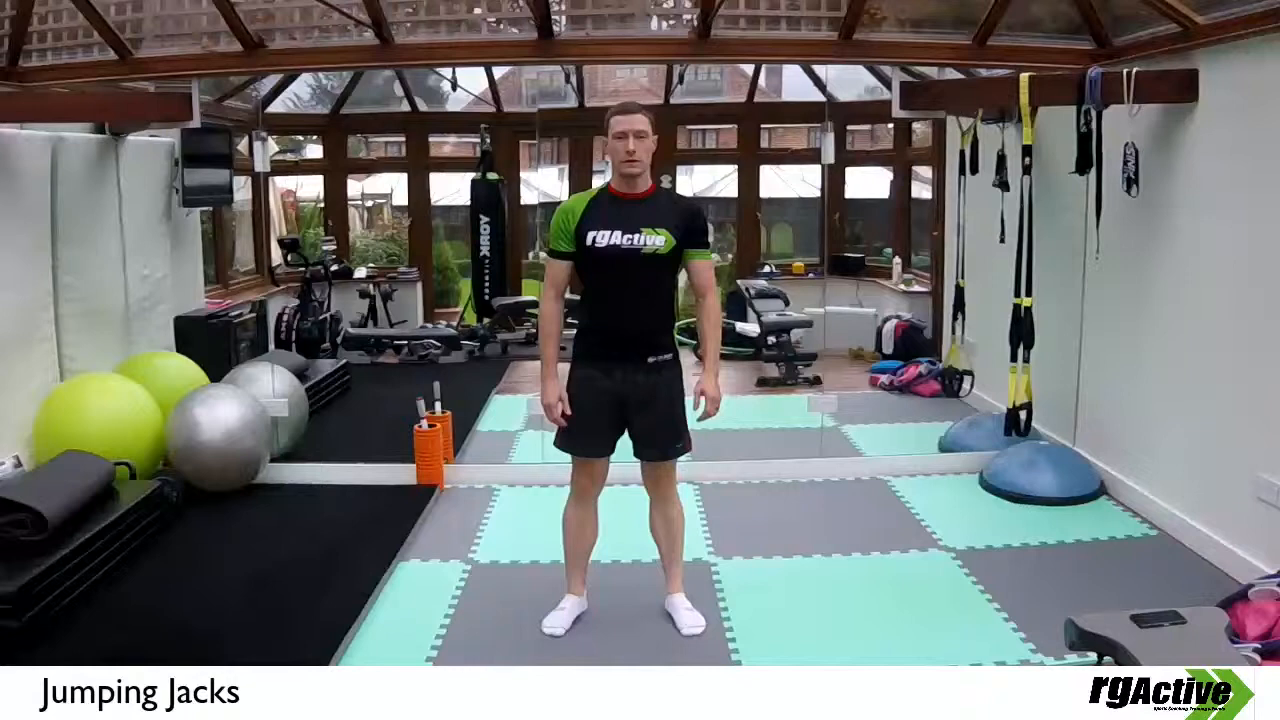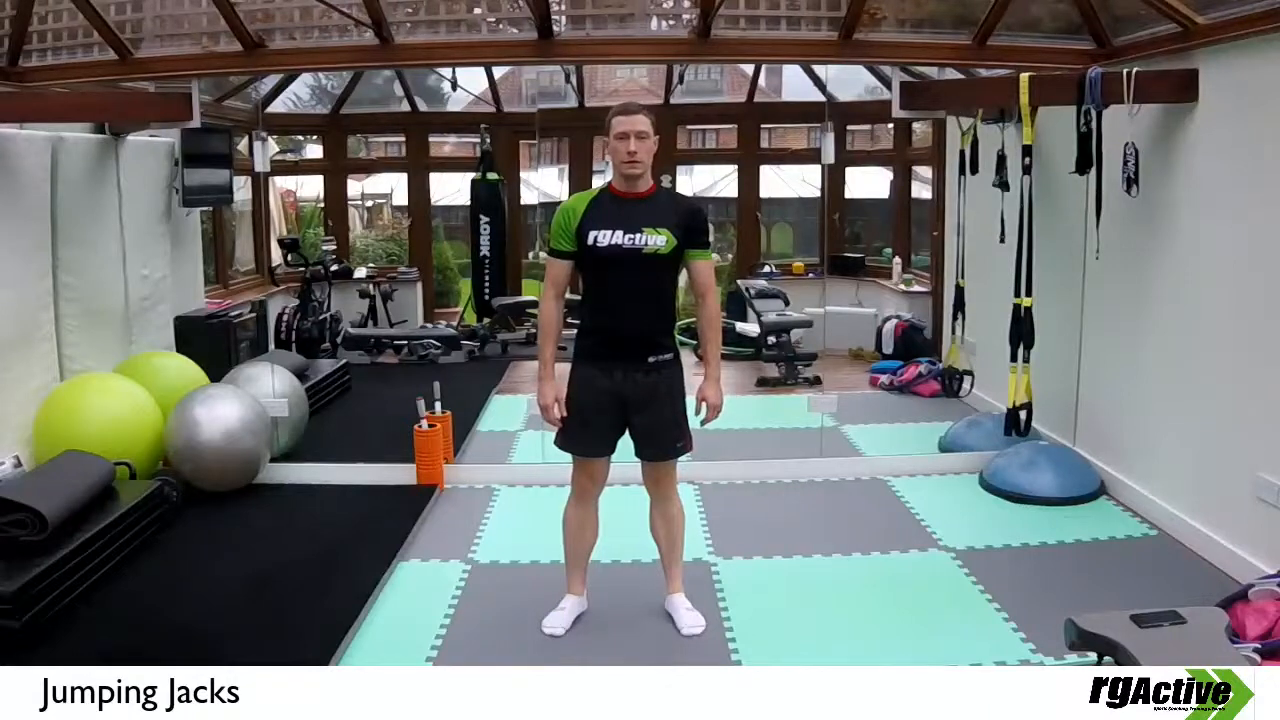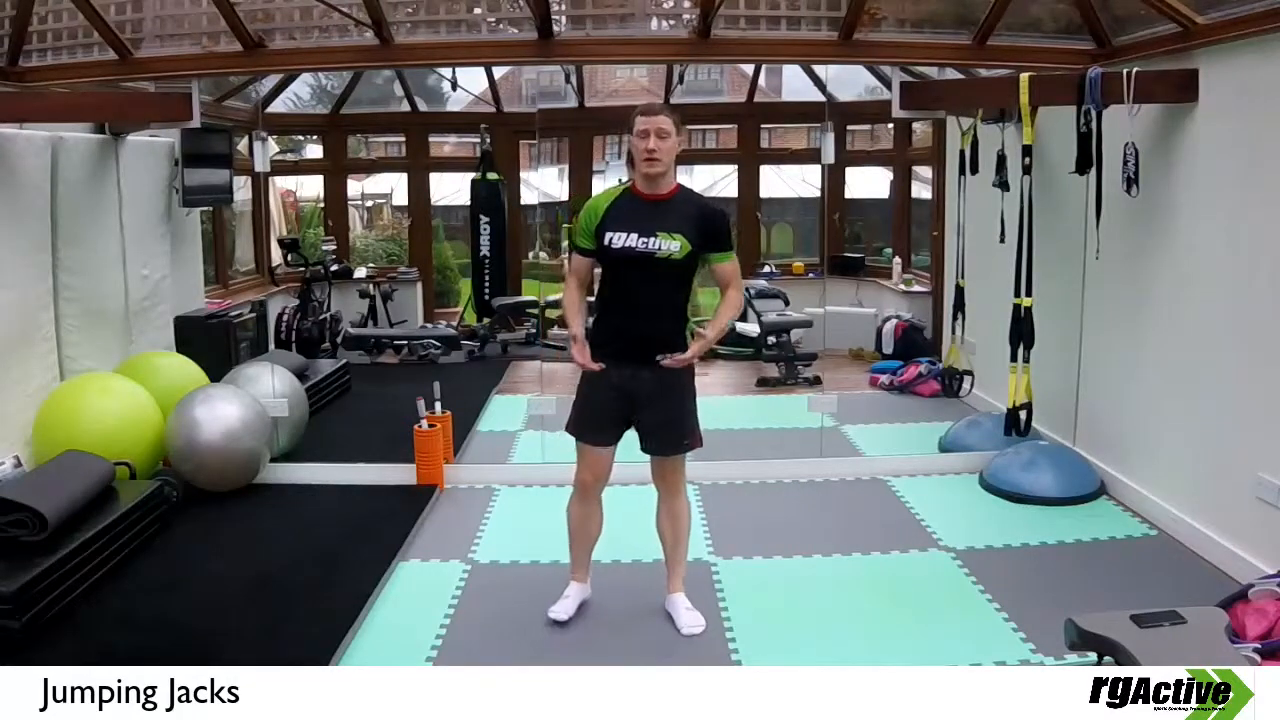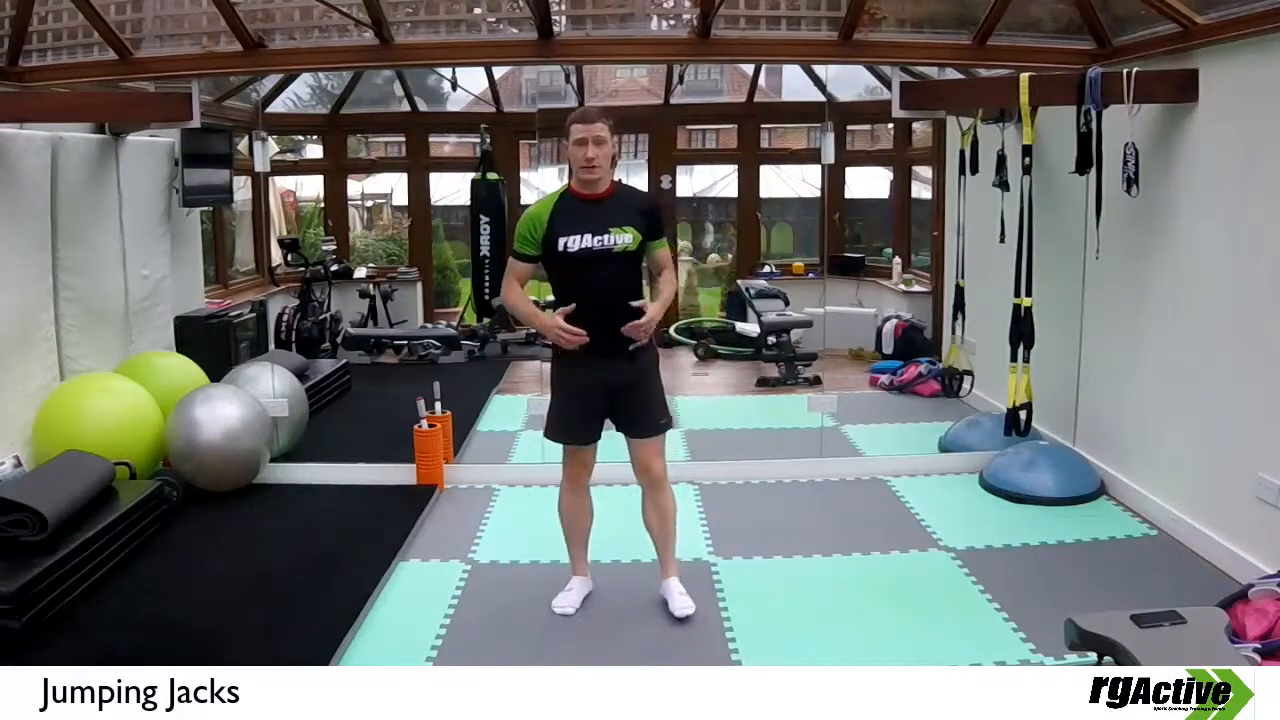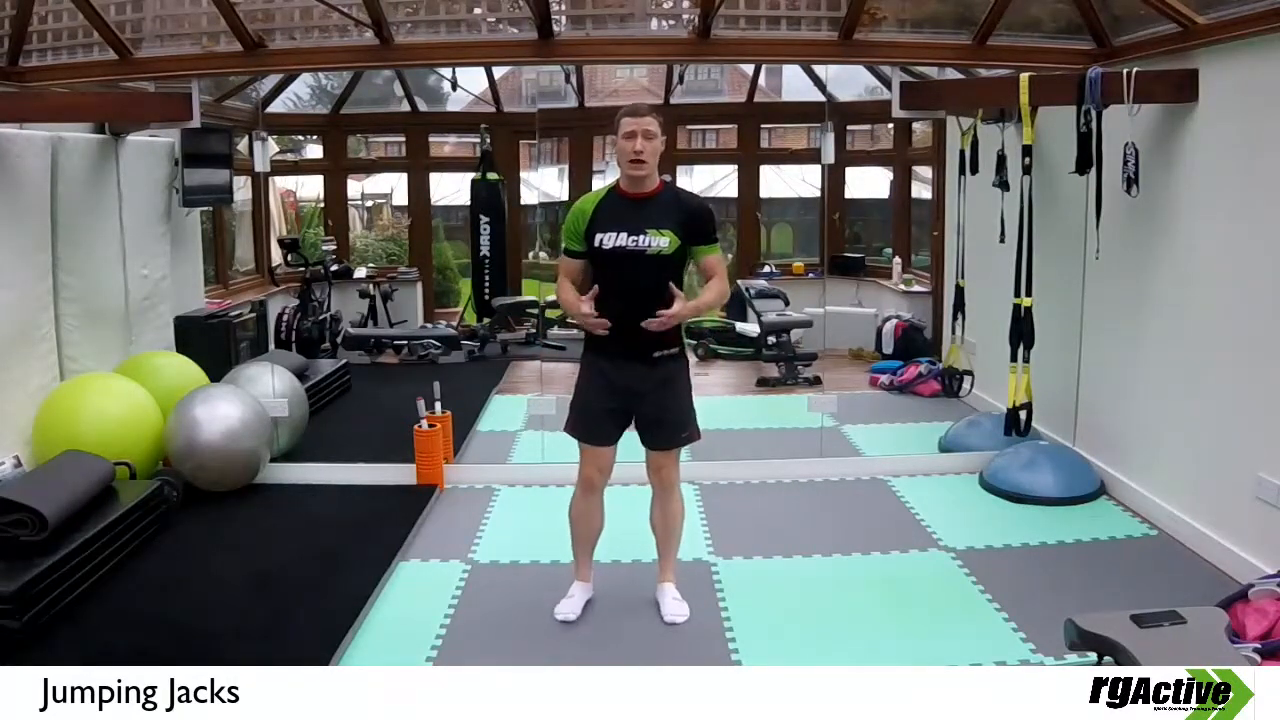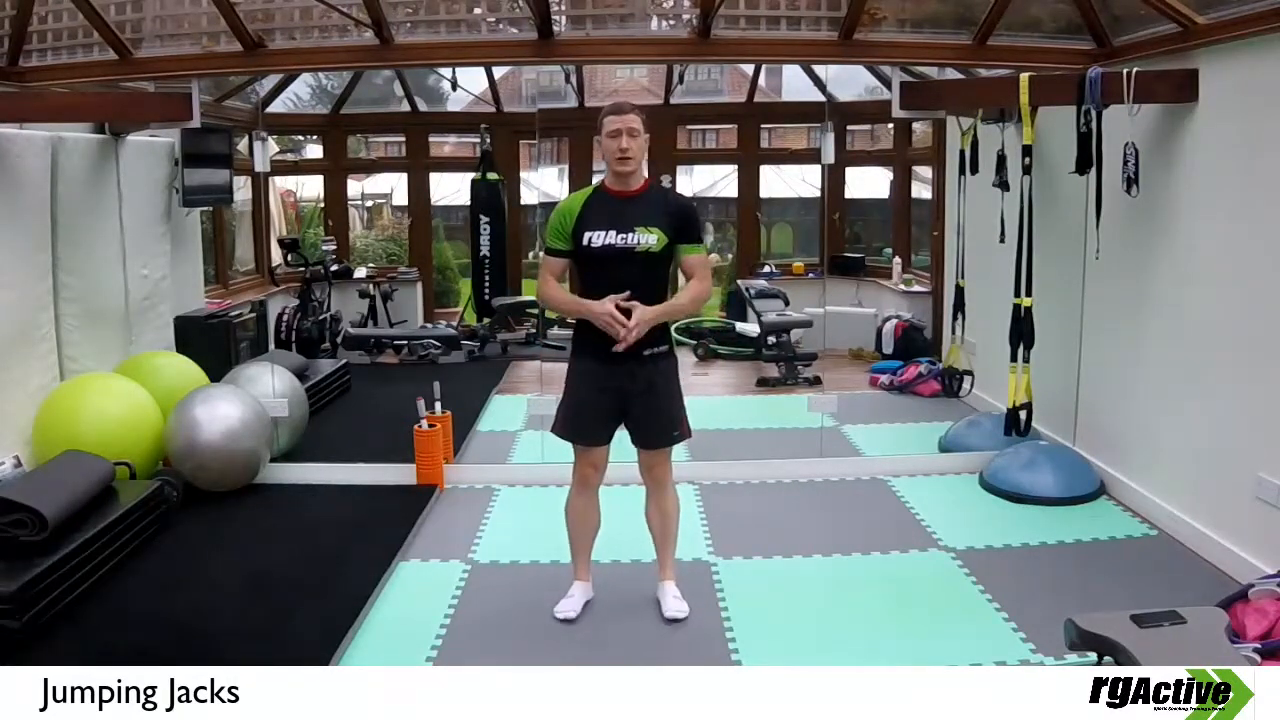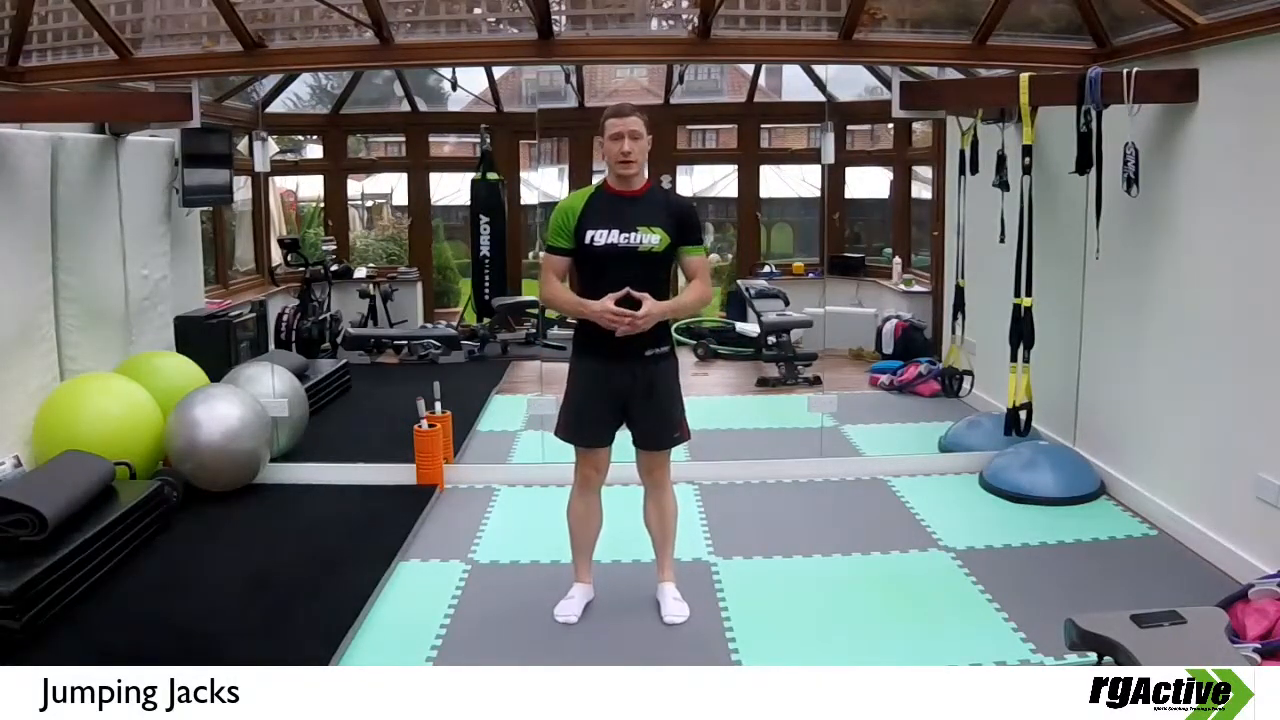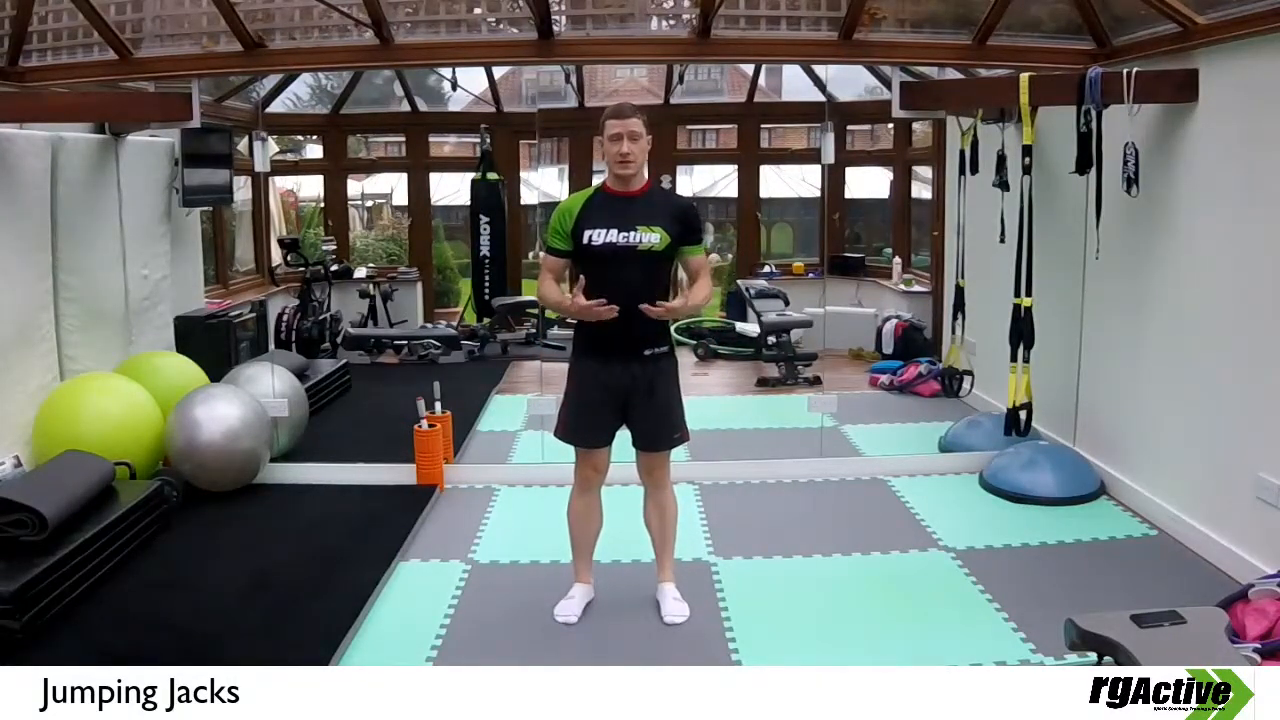
dt=0.7s
person 1, frame 1
left shoulder: (683, 212)
right shoulder: (576, 211)
left elbow: (706, 294)
right elbow: (553, 296)
left wrist: (710, 370)
right wrist: (549, 375)
left hip: (658, 371)
right hip: (591, 371)
left knee: (663, 485)
right knee: (584, 485)
left ankle: (675, 593)
right ankle: (575, 594)
person 1, frame 2
left shoulder: (684, 212)
right shoulder: (577, 210)
left elbow: (706, 296)
right elbow: (553, 296)
left wrist: (712, 375)
right wrist: (547, 376)
left hip: (659, 370)
right hip: (593, 371)
left knee: (663, 485)
right knee: (585, 485)
left ankle: (675, 593)
right ankle: (575, 594)
person 1, frame 3
left shoulder: (703, 214)
right shoulder: (600, 208)
left elbow: (732, 290)
right elbow: (576, 279)
left wrist: (707, 338)
right wrist: (576, 331)
left hip: (667, 368)
right hip: (606, 366)
left knee: (671, 482)
right knee: (588, 480)
left ankle: (675, 591)
right ankle: (578, 581)
person 1, frame 4
left shoulder: (642, 207)
right shoulder: (543, 215)
left elbow: (666, 270)
right elbow: (511, 287)
left wrist: (658, 308)
right wrist: (542, 321)
left hip: (635, 359)
right hip: (576, 362)
left knee: (653, 473)
right knee: (575, 472)
left ankle: (669, 577)
right ankle: (579, 575)
person 1, frame 5
left shoulder: (690, 209)
right shoulder: (588, 209)
left elbow: (719, 281)
right elbow: (566, 279)
left wrist: (689, 309)
right wrist: (578, 310)
left hip: (663, 364)
right hip: (603, 363)
left knee: (664, 477)
right knee: (590, 477)
left ankle: (666, 581)
right ankle: (582, 580)
person 1, frame 6
left shoulder: (675, 208)
right shoulder: (573, 209)
left elbow: (701, 284)
right elbow: (547, 286)
left wrist: (653, 314)
right wrist: (589, 309)
left hip: (653, 361)
right hip: (591, 362)
left knee: (658, 473)
right knee: (586, 473)
left ankle: (667, 580)
right ankle: (581, 581)
person 1, frame 7
left shoulder: (676, 209)
right shoulder: (575, 208)
left elbow: (702, 286)
right elbow: (549, 285)
left wrist: (663, 308)
right wrist: (590, 307)
left hip: (654, 361)
right hip: (593, 361)
left knee: (657, 473)
right knee: (588, 473)
left ankle: (666, 581)
right ankle: (582, 581)
person 1, frame 8
left shoulder: (677, 209)
right shoulder: (574, 209)
left elbow: (703, 278)
right elbow: (546, 282)
left wrist: (687, 304)
right wrist: (570, 305)
left hip: (654, 362)
right hip: (592, 363)
left knee: (657, 474)
right knee: (588, 474)
left ankle: (666, 581)
right ankle: (582, 582)
